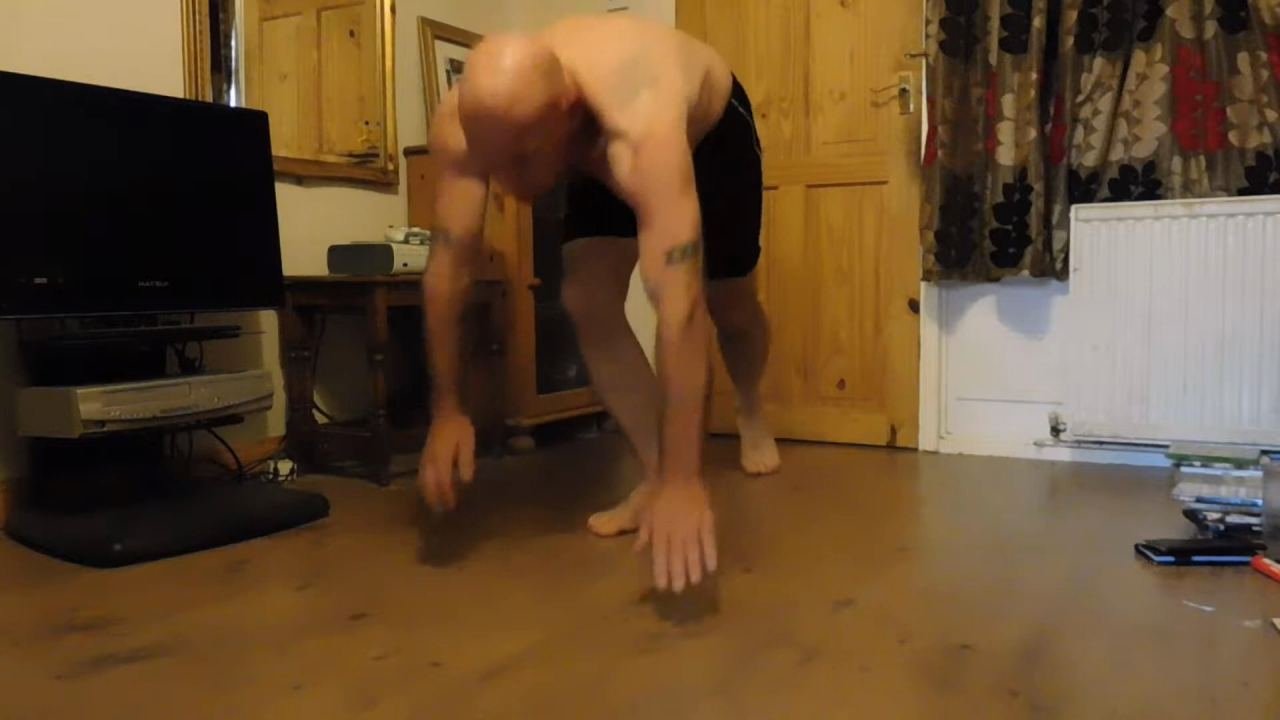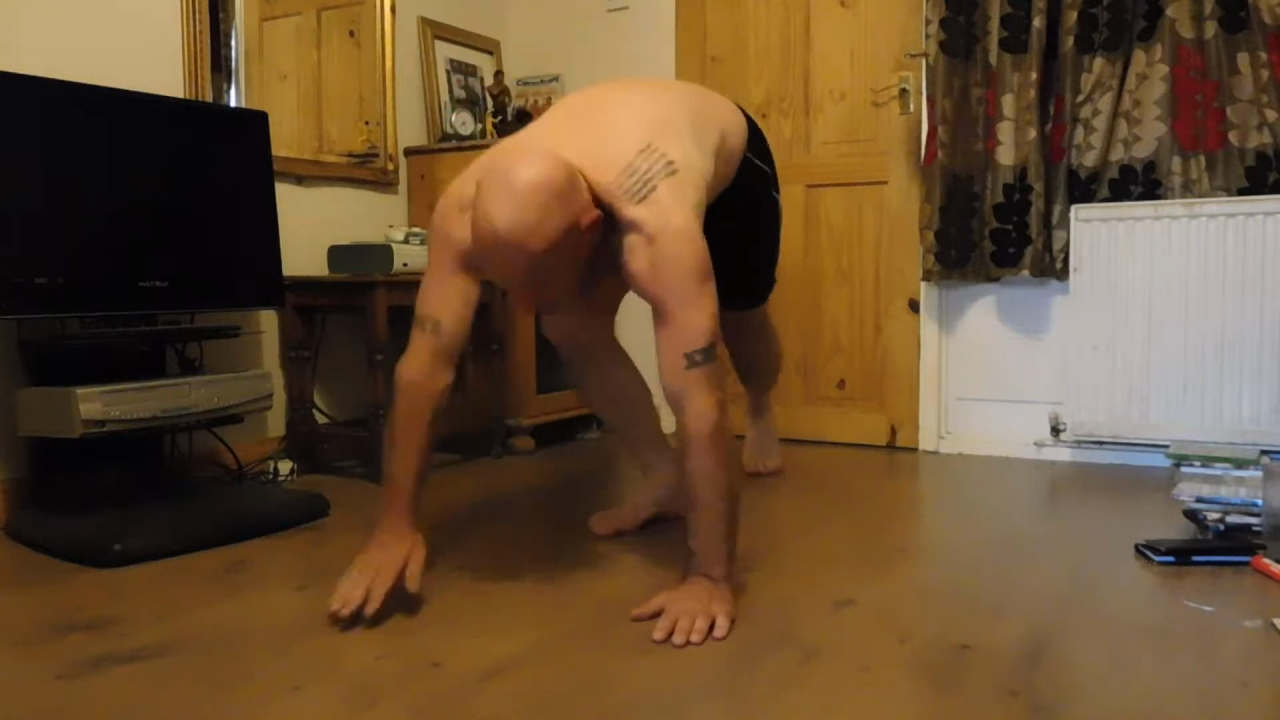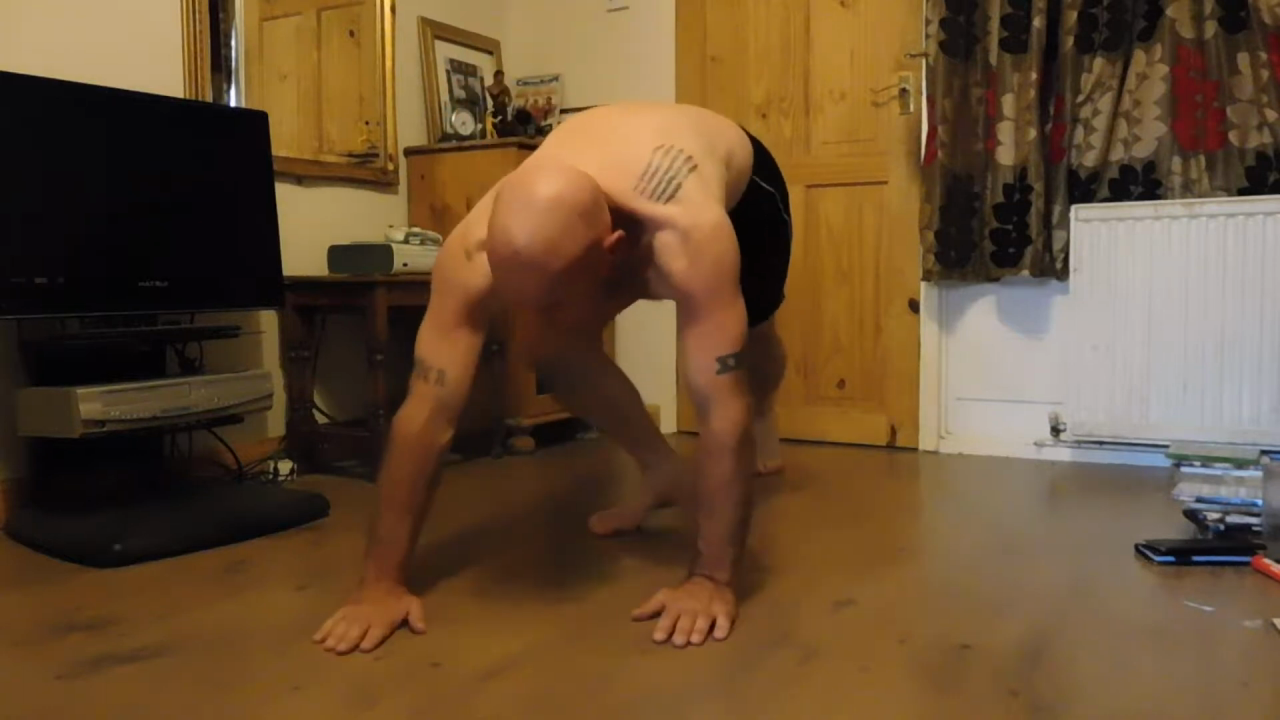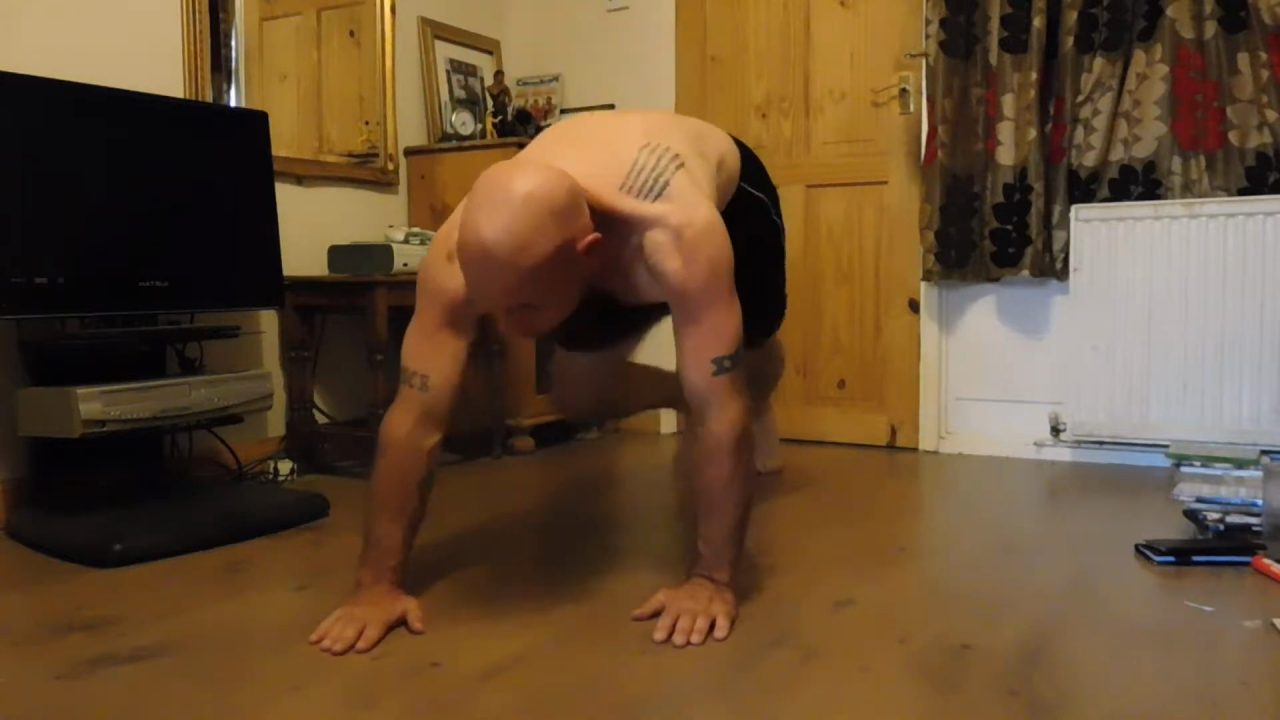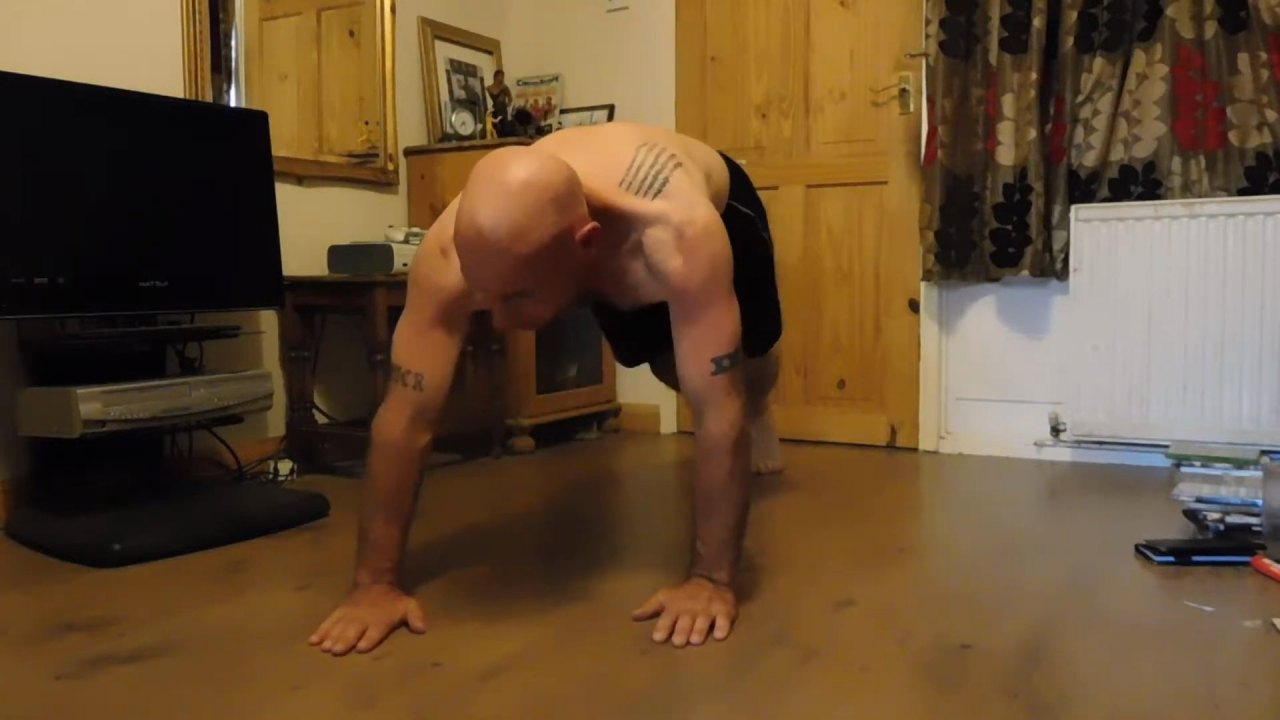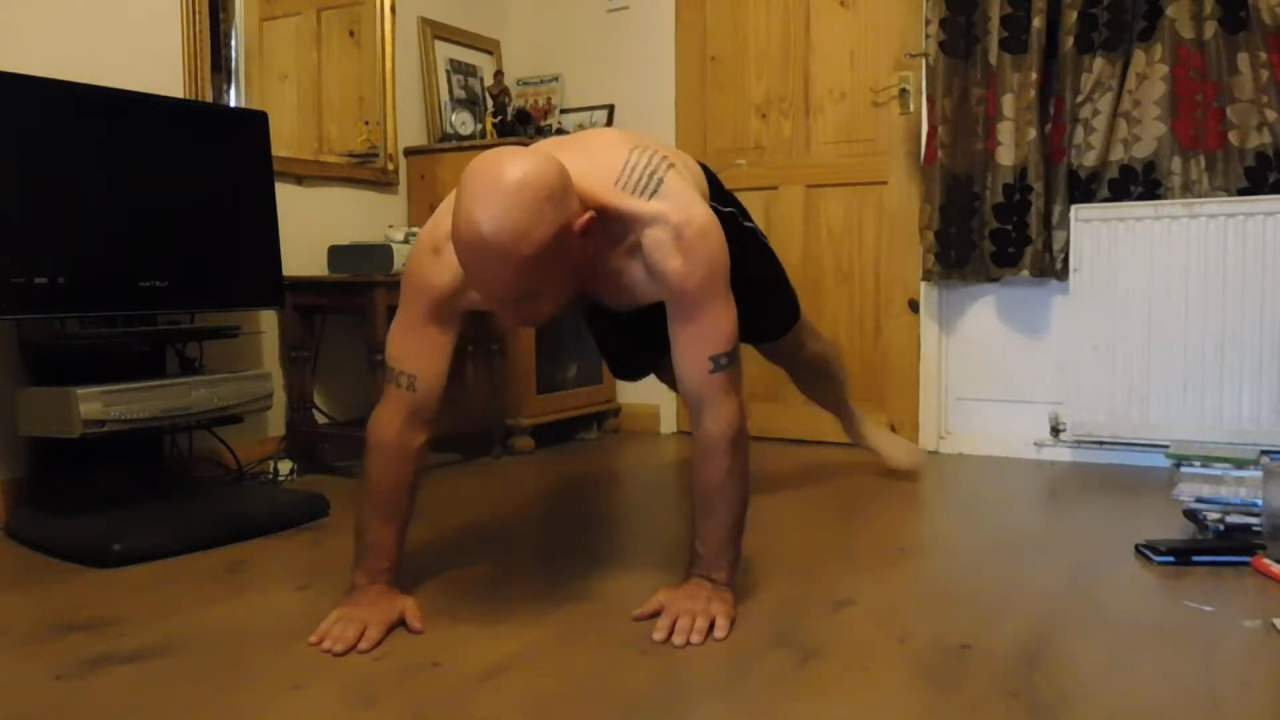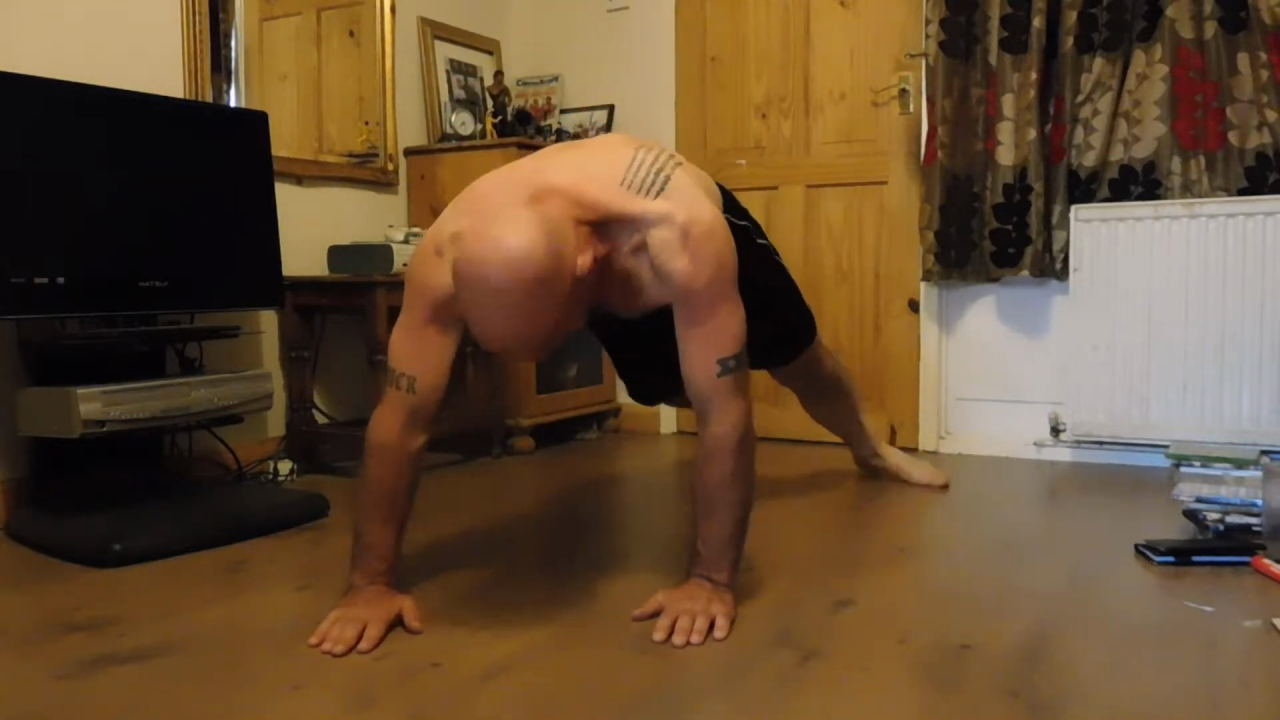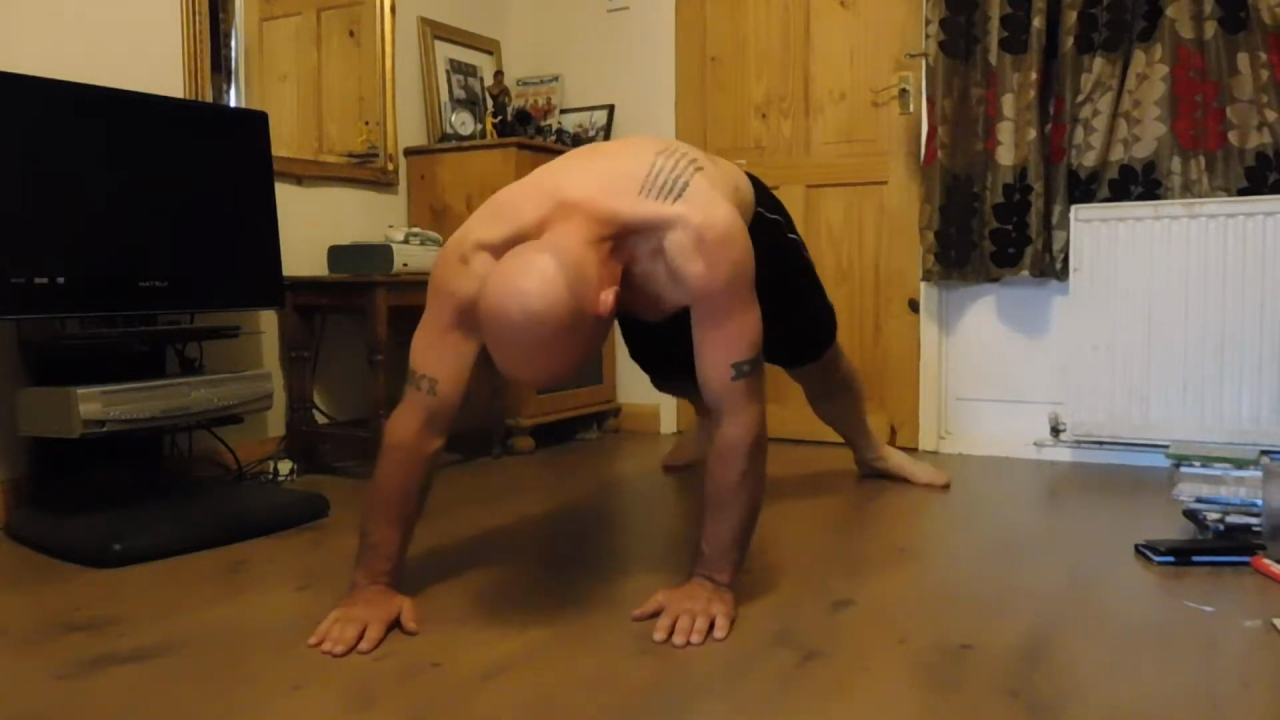
dt=0.4s
person 1, frame 1
left shoulder: (640, 130)
right shoulder: (462, 117)
left elbow: (677, 309)
right elbow: (447, 266)
left wrist: (686, 482)
right wrist: (446, 411)
left hip: (710, 126)
right hip: (596, 146)
left knee: (727, 295)
right knee: (587, 304)
left ankle: (752, 415)
right ankle: (655, 469)
person 1, frame 2
left shoulder: (655, 231)
right shoulder: (468, 209)
left elbow: (697, 405)
right elbow: (424, 367)
left wrist: (709, 577)
right wrist: (394, 527)
left hip: (731, 159)
left knee: (741, 321)
right knee: (571, 331)
left ankle: (761, 415)
right ankle: (665, 478)
person 1, frame 3
left shoulder: (687, 235)
right shoulder: (477, 250)
left elbow: (722, 412)
right elbow: (425, 415)
left wrist: (711, 578)
right wrist: (381, 580)
left hip: (739, 183)
right hip: (613, 174)
left knee: (750, 335)
right knee: (556, 352)
left ankle: (764, 419)
right ankle: (660, 472)
person 1, frame 4
left shoulder: (678, 234)
right shoulder: (465, 248)
left elbow: (722, 413)
right elbow: (415, 418)
left wrist: (711, 579)
right wrist: (378, 581)
left hip: (727, 191)
left knee: (753, 342)
right knee: (580, 393)
left ankle: (761, 413)
right ankle: (688, 397)
person 1, frame 5
left shoulder: (679, 234)
right shoulder: (453, 249)
left elbow: (717, 414)
right elbow: (406, 418)
left wrist: (712, 578)
right wrist: (374, 581)
left hip: (718, 201)
left knee: (752, 354)
right knee: (673, 368)
left ankle: (759, 415)
person 1, frame 6
left shoulder: (675, 230)
right shoulder: (445, 251)
left elbow: (716, 410)
right elbow: (401, 417)
left wrist: (711, 579)
right wrist: (373, 581)
left hip: (701, 208)
left knee: (788, 343)
right knee: (673, 371)
left ankle: (859, 426)
person 1, frame 7
left shoulder: (684, 234)
right shoulder: (451, 250)
left elbow: (724, 412)
right elbow: (401, 417)
left wrist: (711, 579)
right wrist: (371, 582)
left hip: (717, 235)
left knee: (799, 362)
right knee: (669, 392)
left ankle: (868, 450)
person 1, frame 8
left shoulder: (702, 238)
right shoulder: (477, 257)
left elbow: (740, 413)
right elbow: (419, 419)
left wrist: (713, 580)
right wrist: (373, 582)
left hip: (747, 225)
right hip: (636, 260)
left knee: (816, 360)
right knee: (678, 379)
left ankle: (869, 450)
right ankle: (703, 426)
